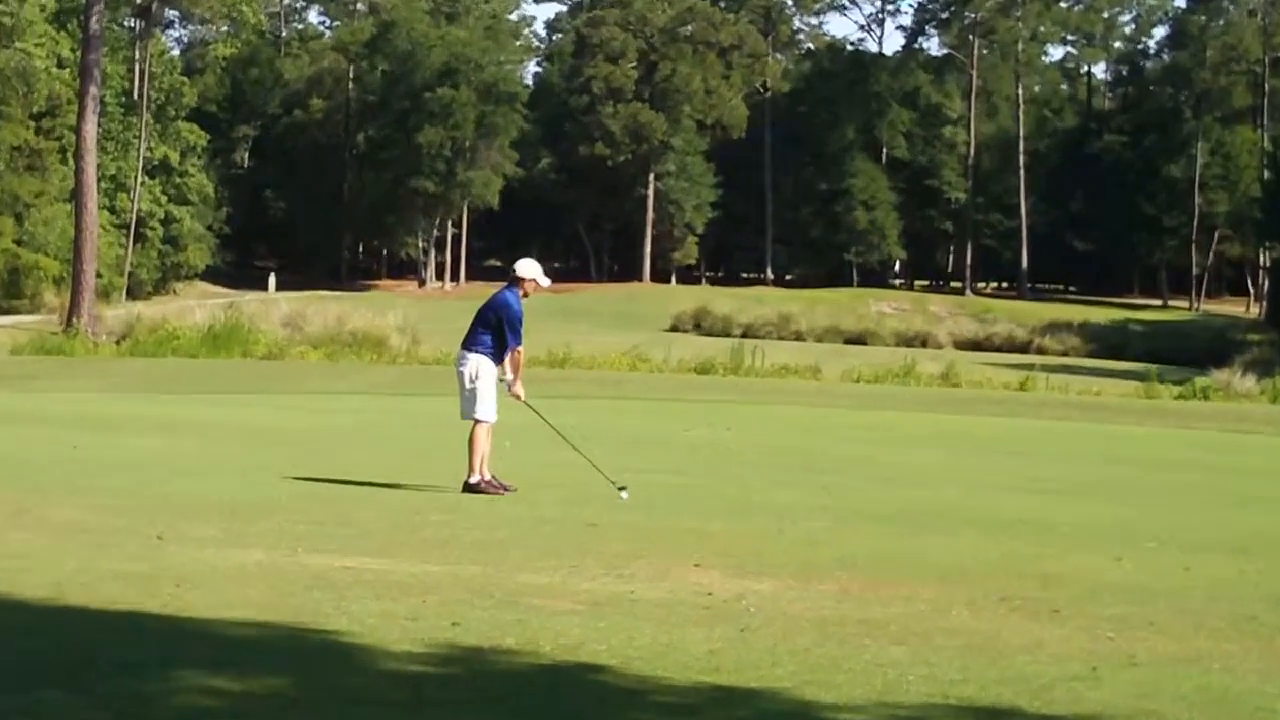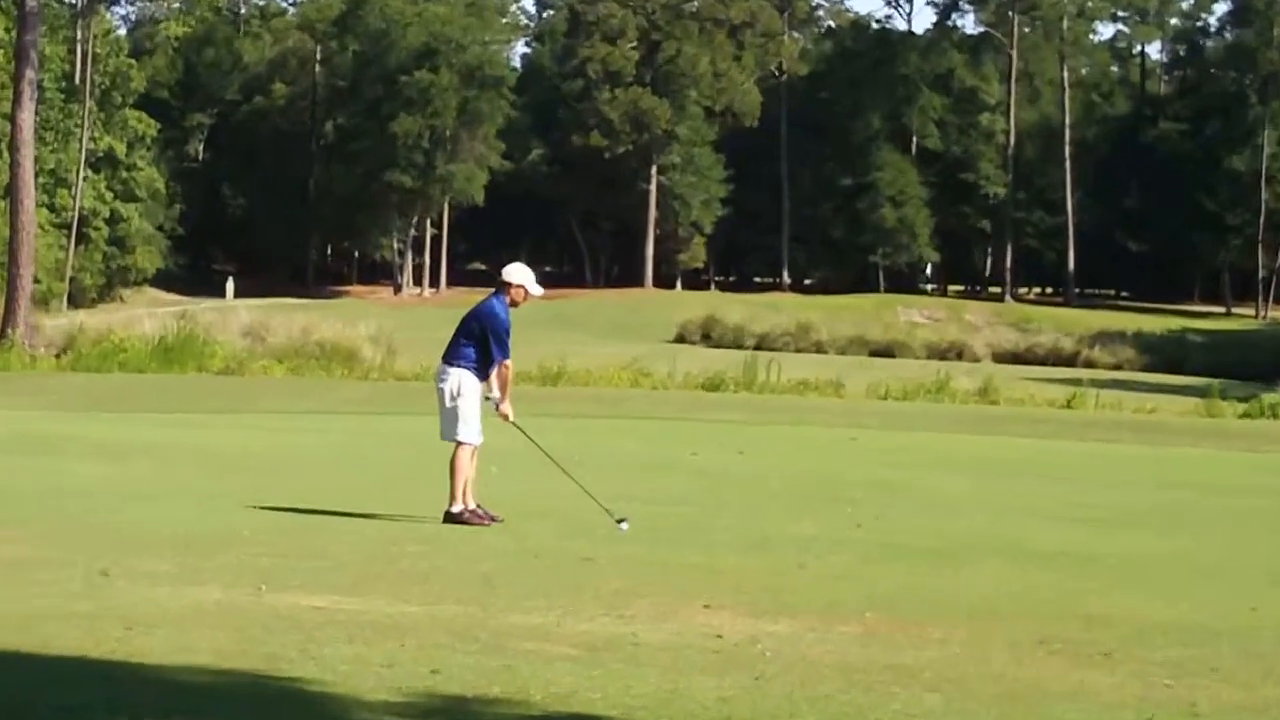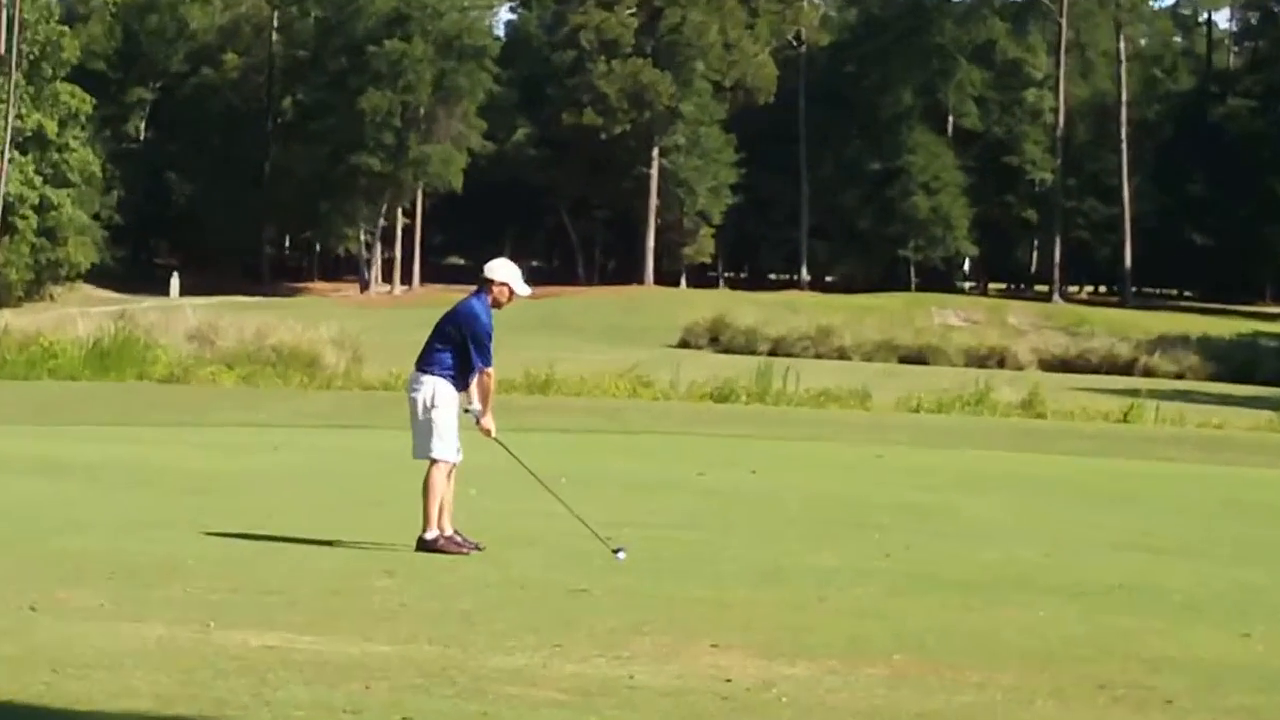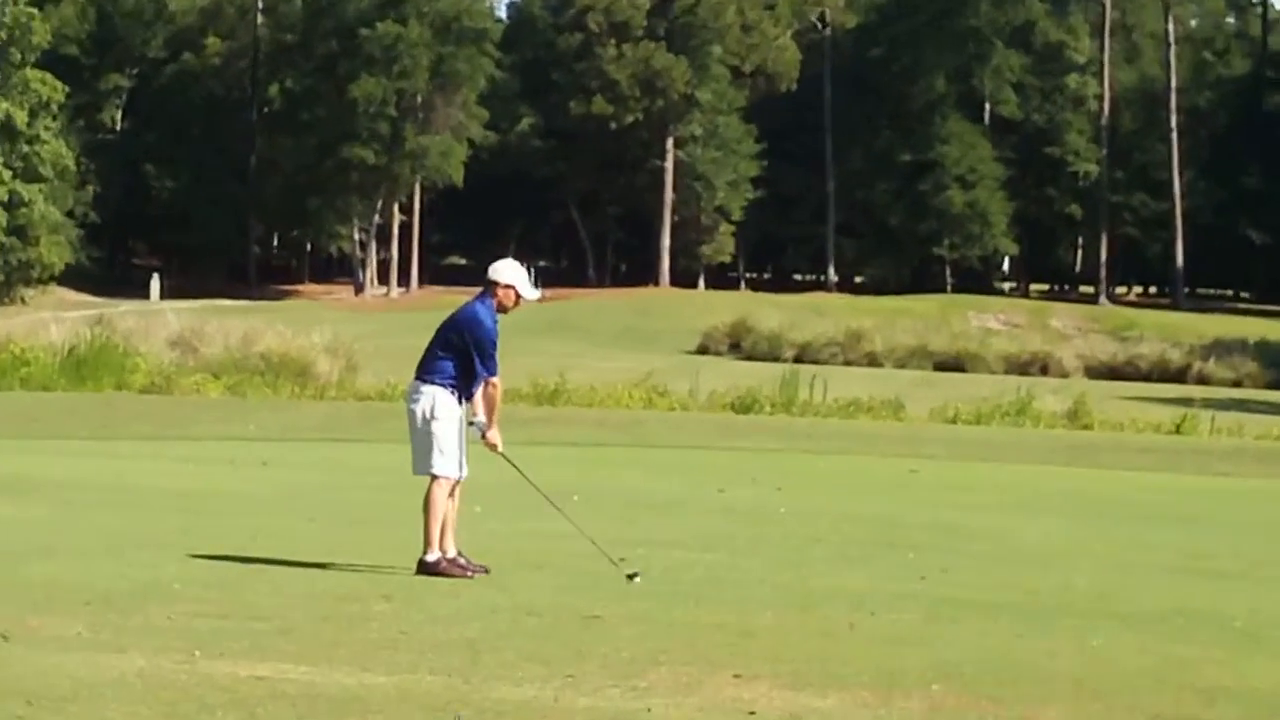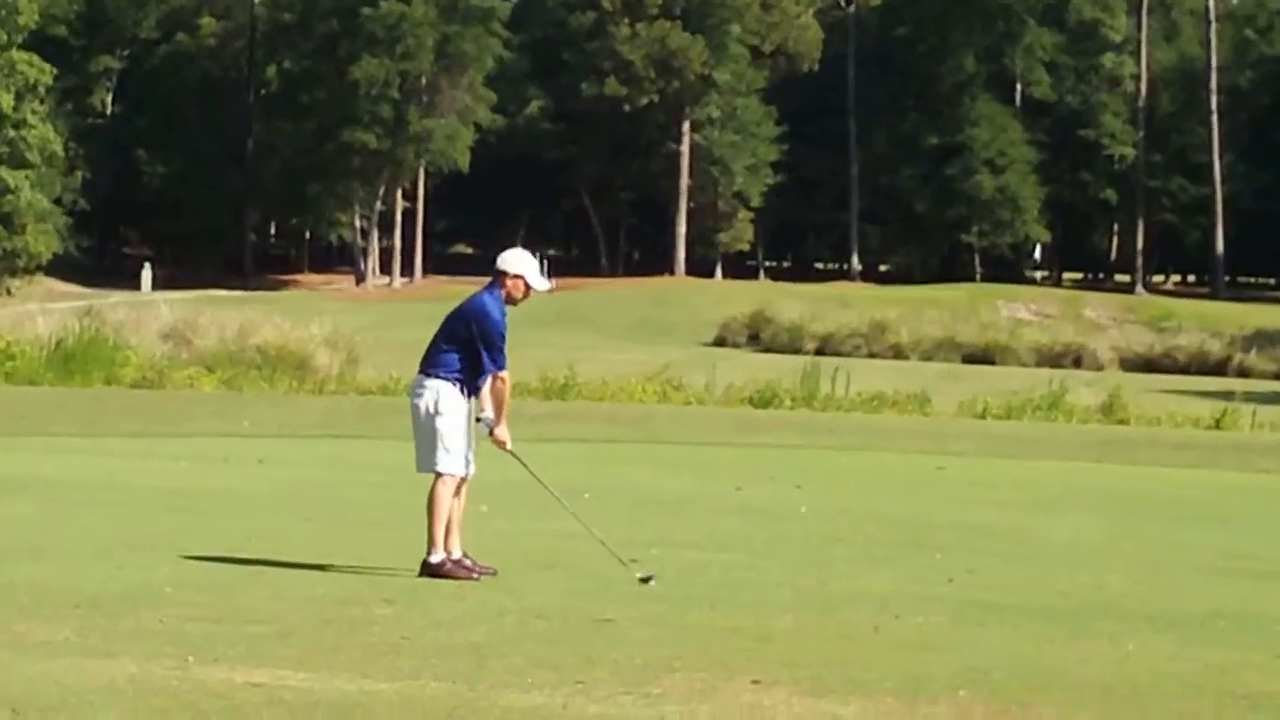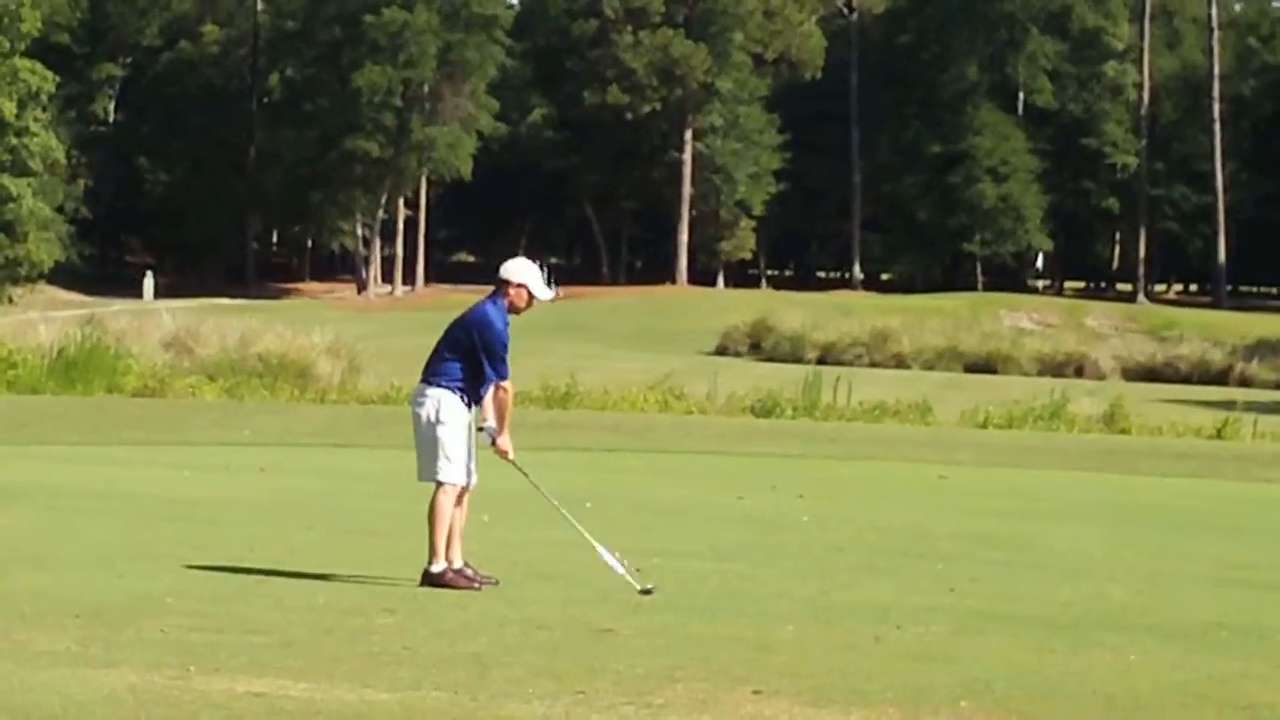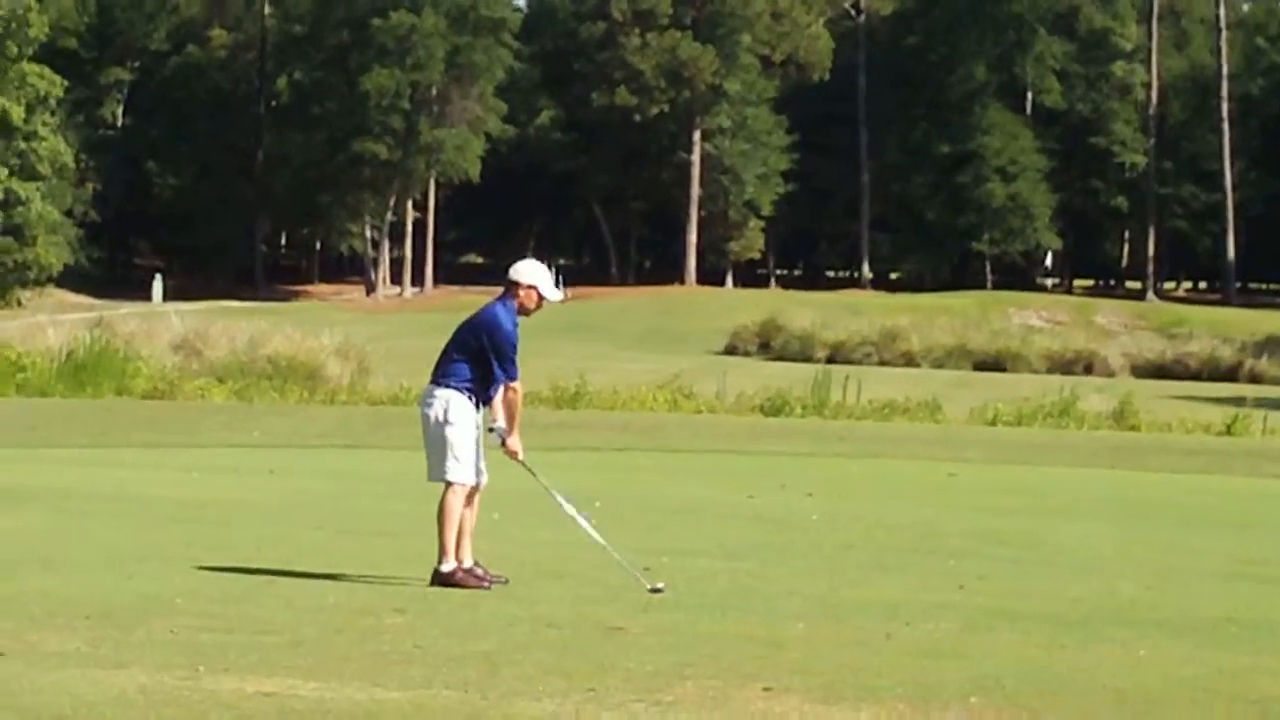
dt=0.1s
person 1, frame 1
left shoulder: (506, 298)
right shoulder: (510, 304)
left elbow: (505, 344)
right elbow: (517, 349)
left wrist: (508, 375)
right wrist: (517, 382)
left hip: (483, 361)
right hip: (478, 361)
left knee: (488, 420)
right knee: (482, 420)
person 1, frame 2
left shoulder: (493, 307)
right shoulder: (496, 313)
left elbow: (492, 357)
right elbow: (504, 363)
left wrist: (494, 392)
right wrist: (505, 400)
left hip: (466, 377)
right hip: (460, 377)
left knee: (473, 443)
right knee: (465, 442)
left ankle: (469, 505)
right ankle: (456, 508)
person 1, frame 3
left shoulder: (474, 309)
right shoulder: (477, 314)
left elbow: (472, 365)
right elbow: (487, 371)
left wrist: (475, 404)
right wrist: (487, 414)
left hip: (444, 386)
right hip: (435, 386)
left knee: (451, 461)
right knee: (441, 459)
left ankle: (445, 530)
right ankle: (430, 534)
person 1, frame 4
left shoulder: (478, 314)
right shoulder: (480, 319)
left elbow: (477, 375)
right elbow: (492, 382)
left wrist: (480, 417)
right wrist: (493, 427)
left hip: (446, 398)
right hip: (436, 397)
left knee: (455, 477)
right knee: (443, 476)
left ankle: (449, 552)
right ankle: (431, 556)
person 1, frame 5
left shoulder: (486, 306)
right shoulder: (488, 311)
left elbow: (484, 369)
right elbow: (501, 376)
left wrist: (487, 413)
right wrist: (501, 424)
left hip: (453, 392)
right hip: (441, 391)
left knee: (461, 475)
right knee: (448, 474)
person 1, frame 6
left shoulder: (489, 315)
right shoulder: (490, 320)
left elbow: (487, 378)
right elbow: (503, 386)
left wrist: (490, 422)
right wrist: (504, 433)
left hip: (454, 403)
right hip: (442, 401)
left knee: (464, 484)
right knee: (449, 483)
person 1, frame 7
left shoulder: (499, 316)
right shoulder: (499, 321)
left elbow: (496, 379)
right elbow: (513, 386)
left wrist: (499, 423)
right wrist: (513, 434)
left hip: (463, 403)
right hip: (451, 401)
left knee: (474, 484)
right knee: (459, 483)
